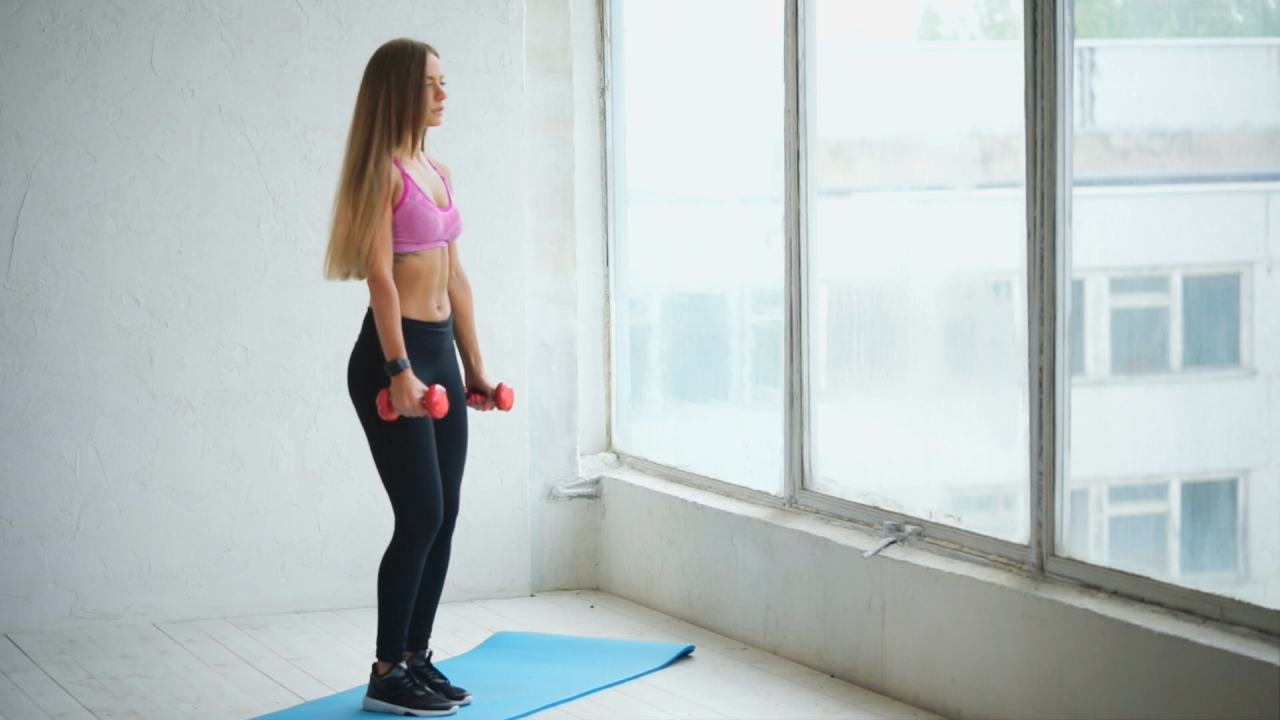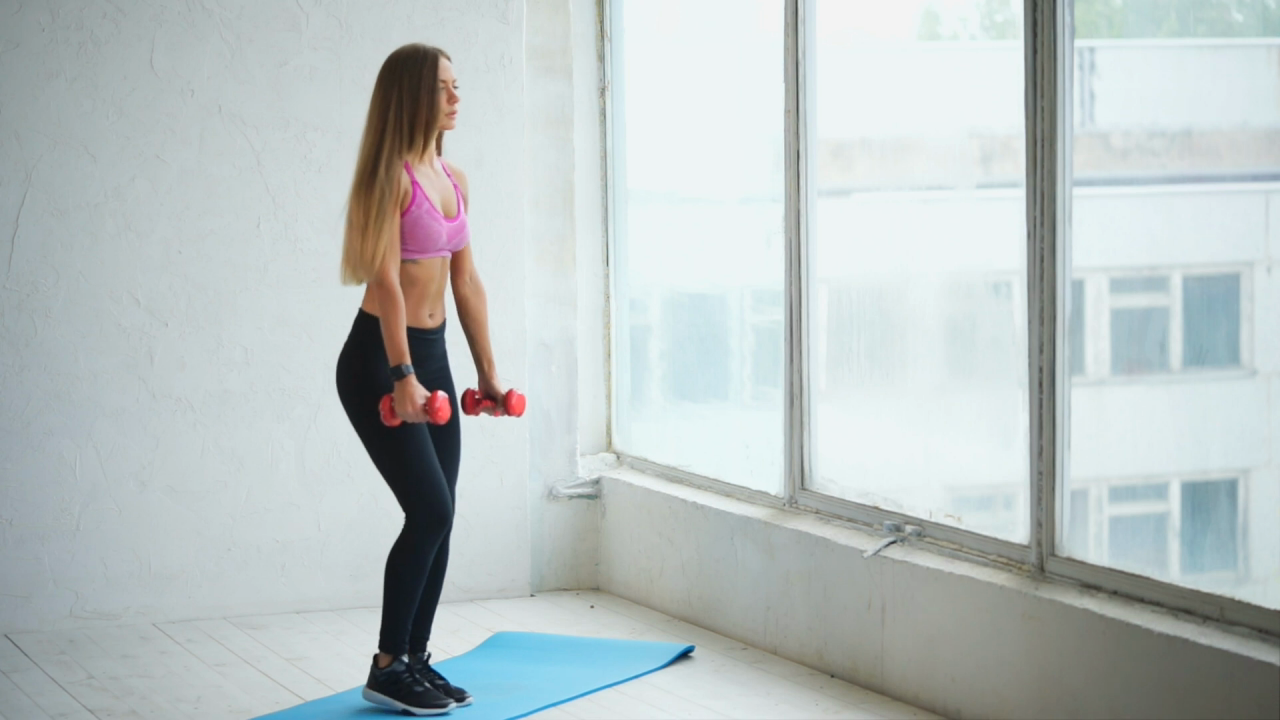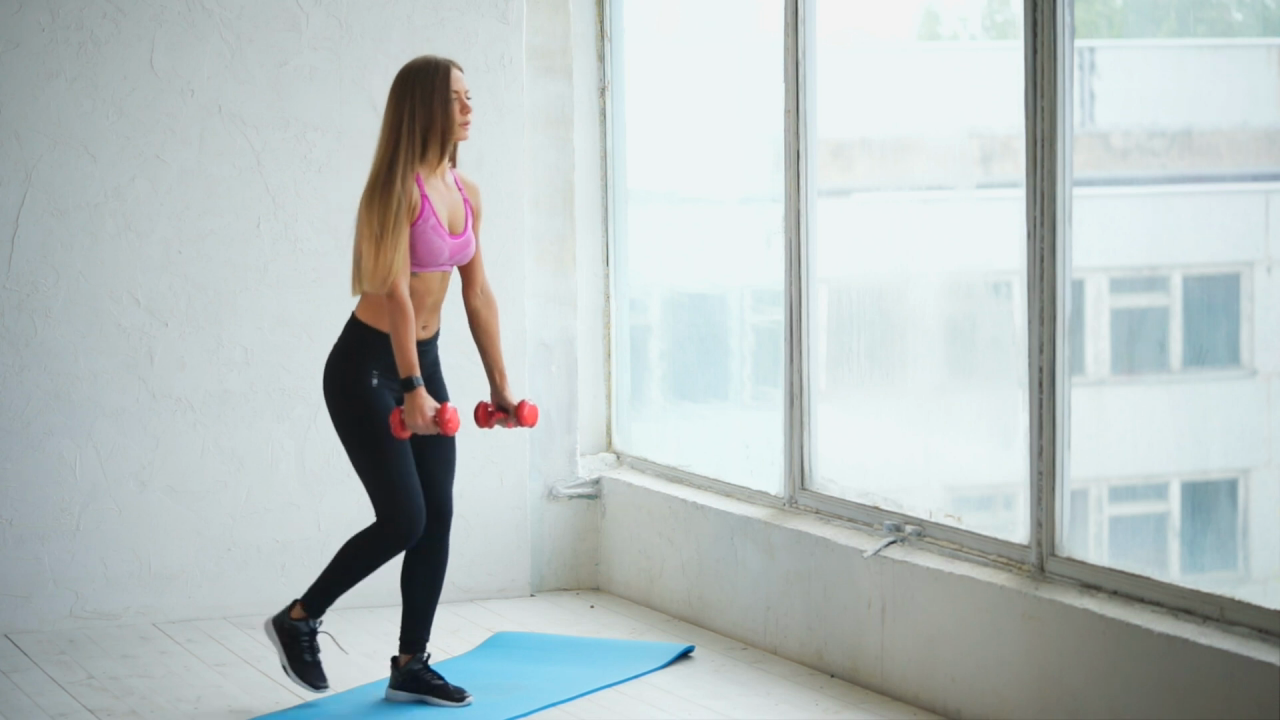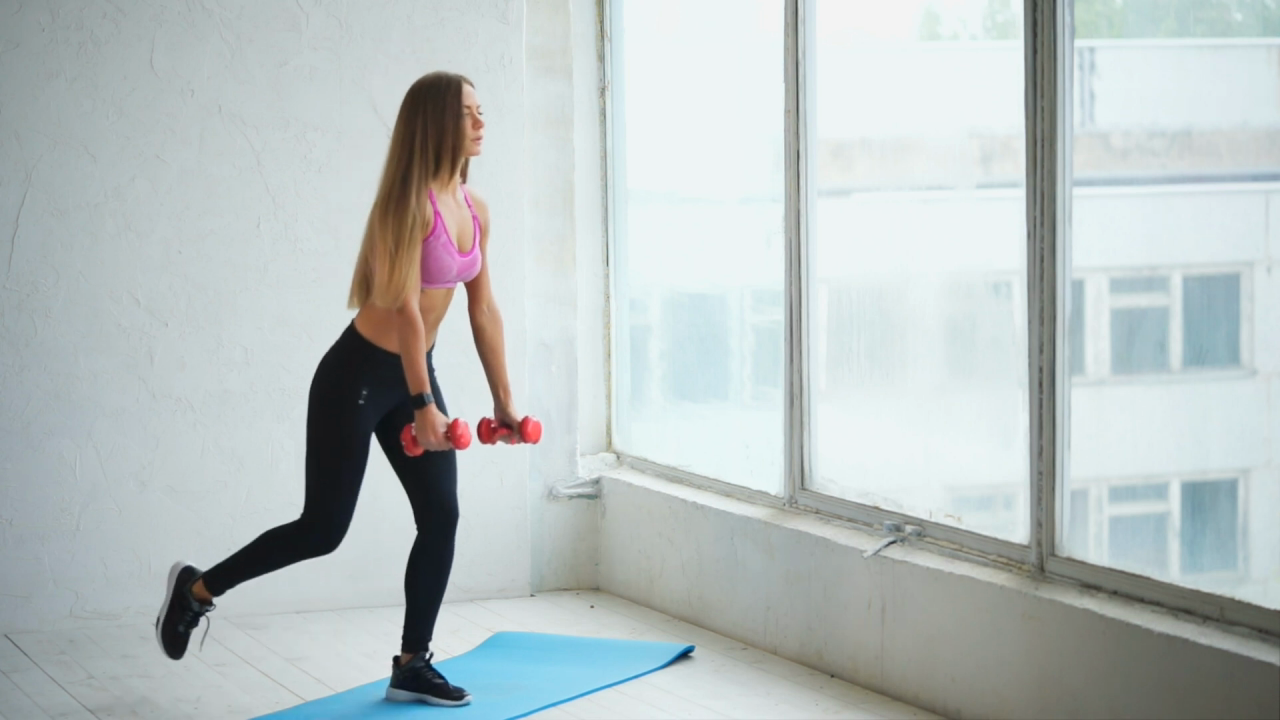
dt=0.3s
person 1, frame 1
left shoulder: (437, 171)
right shoulder: (379, 173)
right elbow: (380, 277)
left wrist: (473, 368)
right wrist: (398, 371)
left hip: (438, 353)
right hip: (392, 358)
left knee: (443, 518)
right knee: (419, 519)
left ankle: (415, 658)
person 1, frame 2
left shoulder: (452, 178)
right shoulder: (387, 178)
left elbow: (465, 282)
right elbow: (384, 282)
left wrist: (487, 373)
right wrist: (400, 377)
left hip: (430, 355)
right hip: (375, 360)
left knee: (439, 517)
right knee: (430, 511)
left ankle: (412, 662)
right ankle: (385, 665)
person 1, frame 3
left shoulder: (466, 191)
right shoulder: (399, 188)
left elbow: (478, 293)
right elbow: (394, 293)
left wrist: (500, 383)
right wrist: (412, 389)
left hip: (422, 359)
right hip: (365, 366)
left knee: (437, 518)
right knee: (403, 519)
left ankle: (410, 665)
right ankle: (297, 622)
person 1, frame 4
left shoulder: (475, 207)
right shoulder: (409, 205)
left elbow: (483, 310)
right elbow: (406, 309)
left wrist: (503, 402)
right wrist: (424, 405)
left hip: (410, 375)
right hip: (356, 375)
left knee: (441, 518)
right knee: (322, 529)
left ankle: (412, 666)
right ankle: (195, 590)
